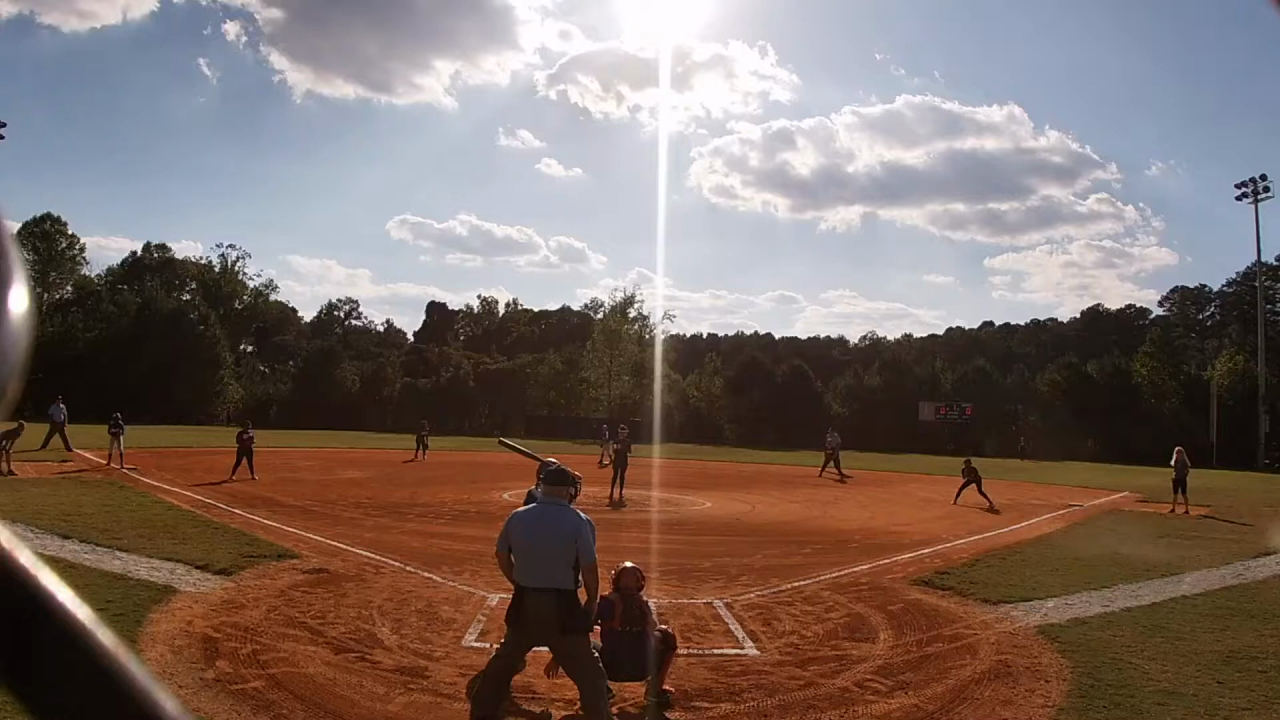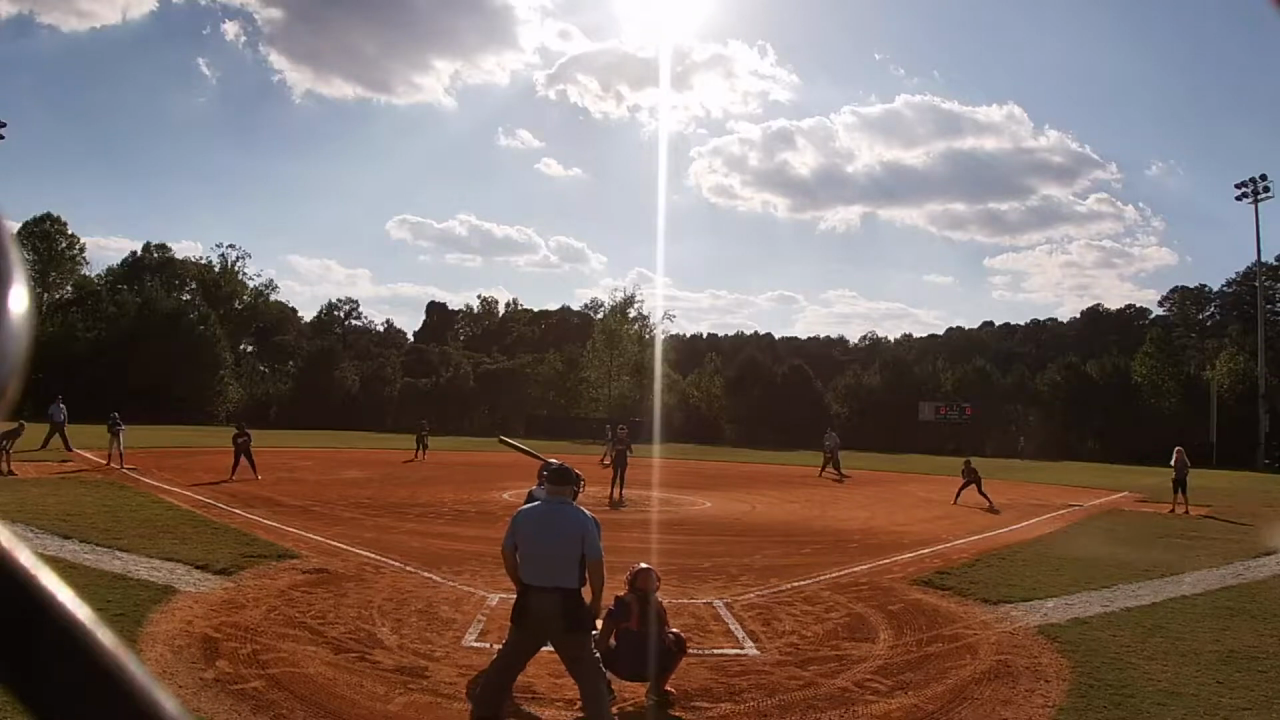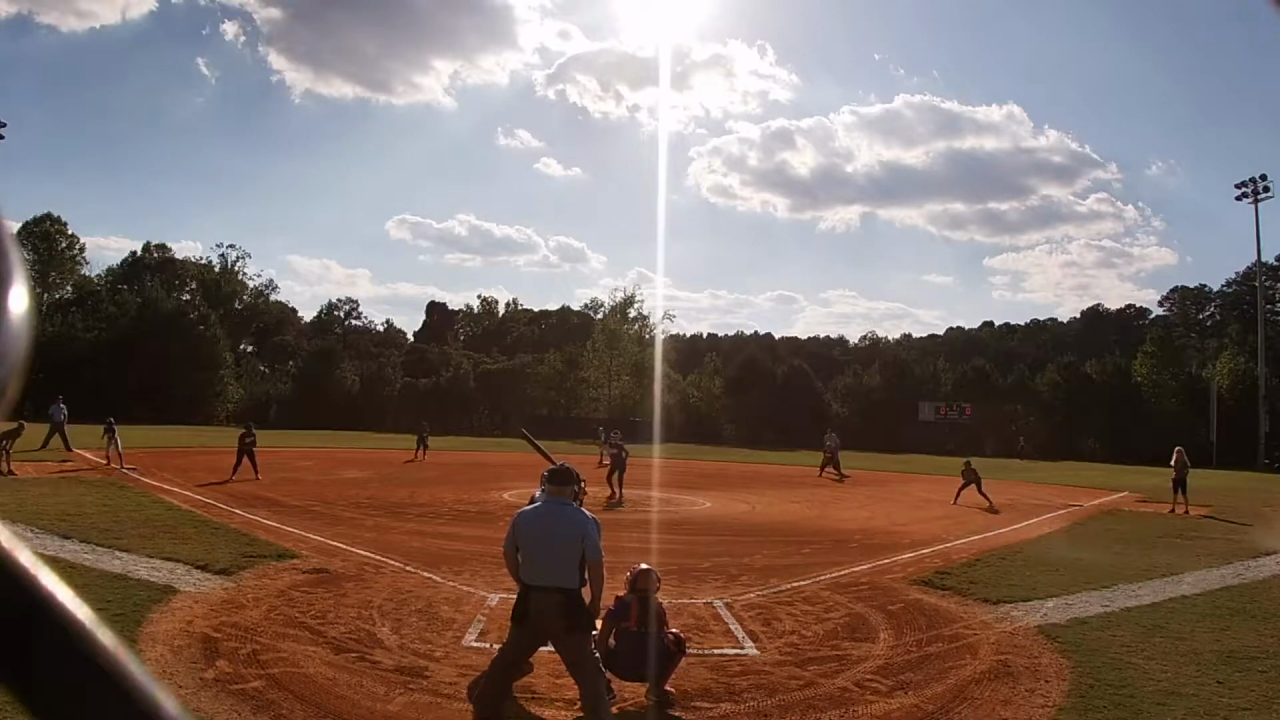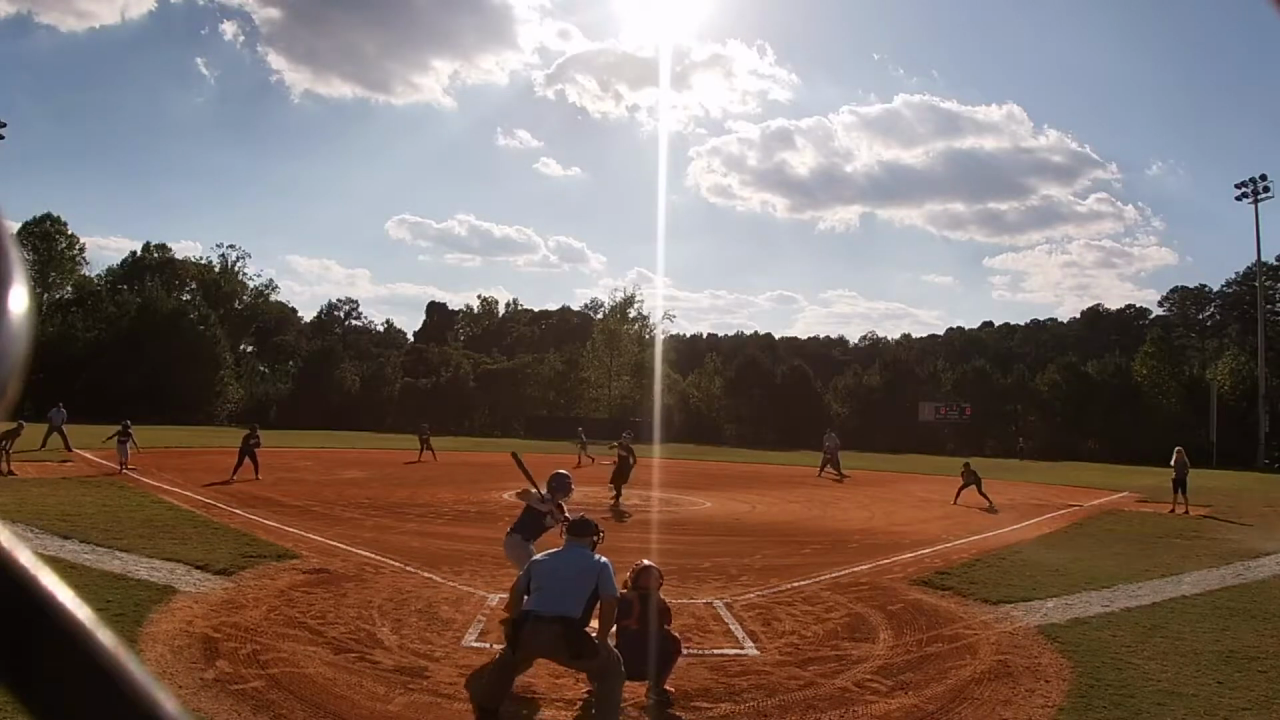
dt=1s
person 1, frame 1
left shoulder: (518, 517)
right shoulder: (579, 521)
left elbow: (502, 556)
right elbow: (589, 567)
right wrist: (592, 601)
left hip: (524, 602)
right hip: (562, 604)
left knee: (505, 659)
right knee: (587, 669)
person 1, frame 2
left shoulder: (523, 515)
right shoulder: (584, 519)
left elbow: (508, 554)
right elbow: (595, 565)
right wrist: (596, 601)
left hip: (529, 600)
right hip: (567, 603)
left knee: (508, 659)
right knee: (587, 669)
person 1, frame 3
left shoulder: (523, 516)
right shoulder: (585, 520)
left elbow: (509, 555)
right elbow: (595, 565)
right wrist: (595, 601)
left hip: (529, 601)
right hip: (567, 604)
left knee: (509, 658)
right knee: (587, 668)
person 1, frame 4
left shoulder: (540, 559)
right shoulder: (599, 563)
left elbow: (516, 592)
right elbow: (609, 603)
left wrist: (517, 631)
right wrist: (602, 638)
left hip: (527, 632)
right hip: (565, 635)
left knee: (508, 657)
right knee: (610, 666)
